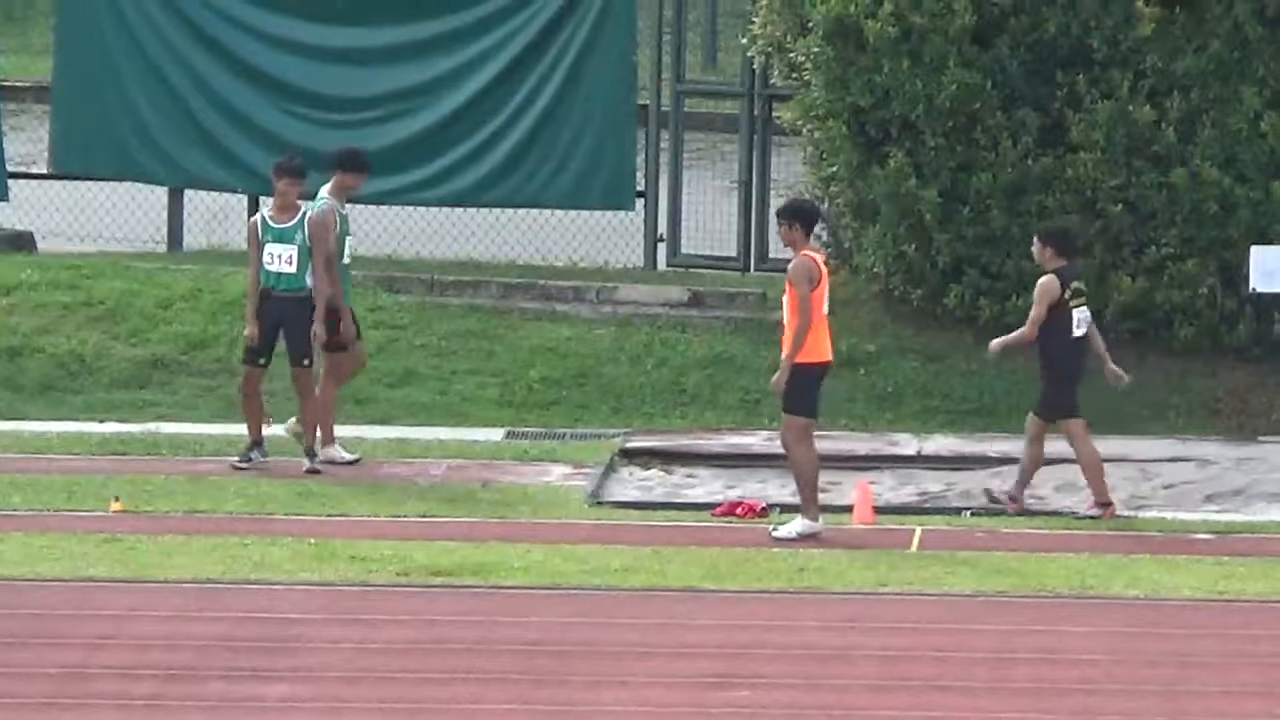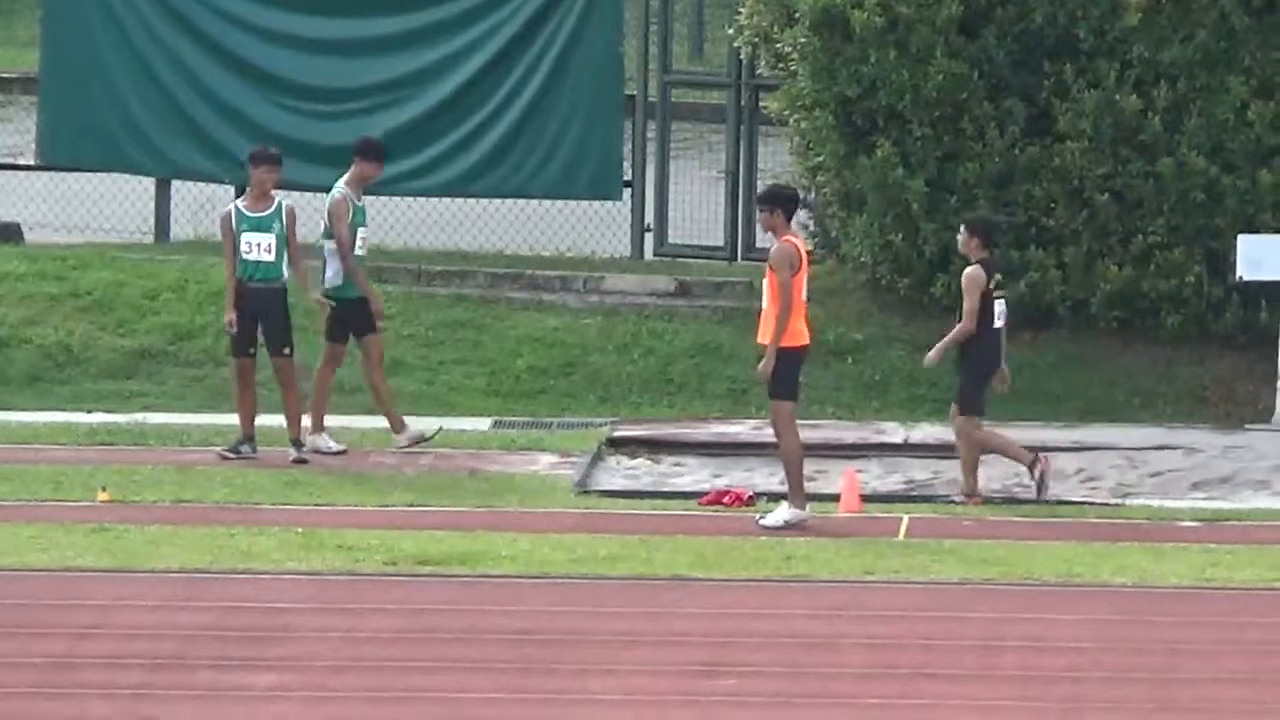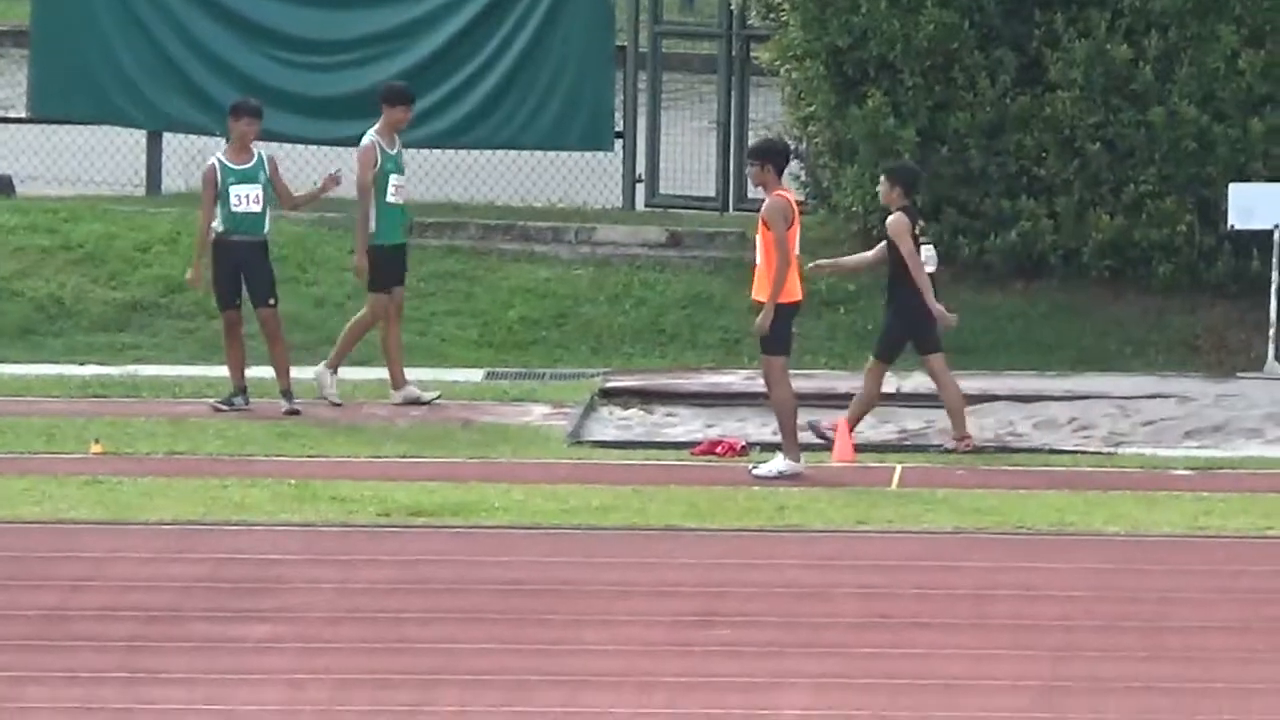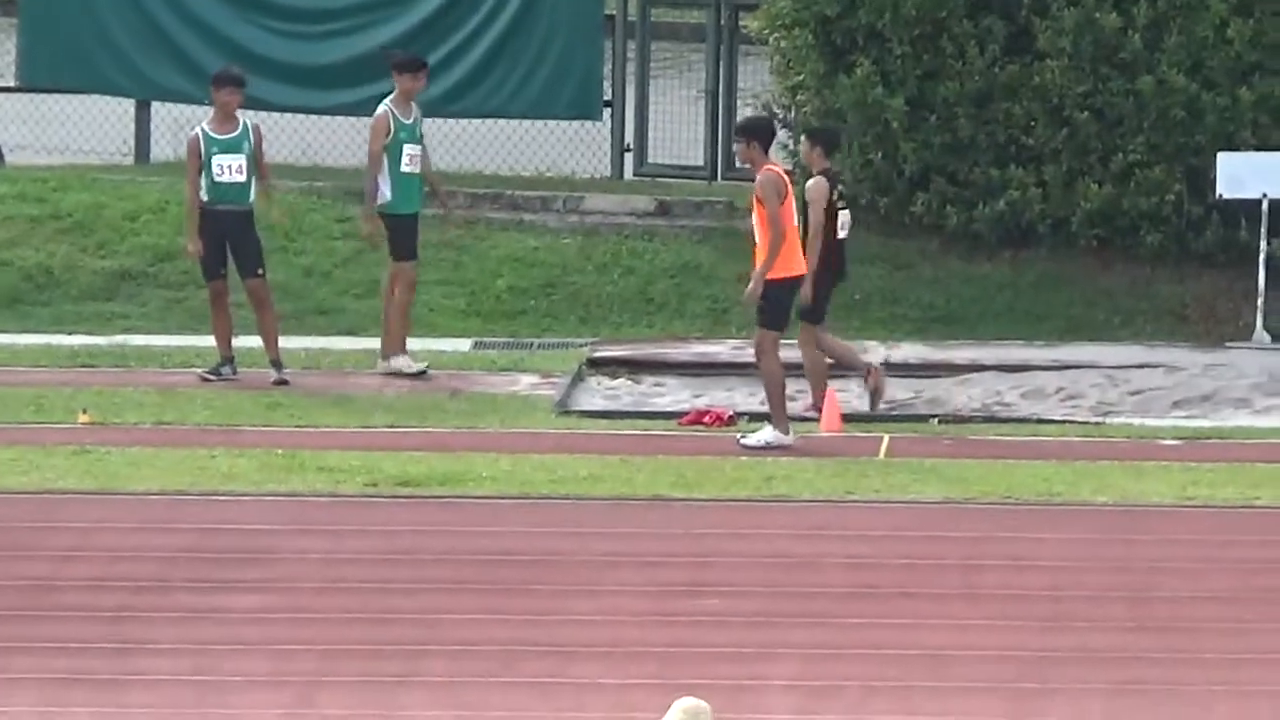
dt=0.3s
person 1, frame 1
left shoulder: (800, 264)
right shoulder: (814, 261)
left elbow: (804, 321)
left wrist: (784, 367)
left hip: (805, 361)
right hip: (814, 359)
left knee: (792, 439)
right knee: (802, 439)
left ankle: (810, 516)
right ankle: (809, 514)
person 1, frame 2
left shoulder: (781, 250)
right shoulder: (793, 247)
left elbow: (786, 306)
left wrist: (770, 355)
left hip: (785, 347)
right hip: (789, 345)
left knee: (784, 425)
right knee: (783, 425)
left ankle: (797, 505)
right ankle: (795, 501)
person 1, frame 3
left shoulder: (774, 205)
right shoulder: (783, 201)
left elbow: (783, 261)
left wrist: (768, 309)
left hip: (778, 302)
right hip: (780, 300)
left knee: (776, 378)
right knee: (775, 378)
left ankle: (791, 457)
right ankle: (789, 453)
person 1, frame 4
left shoulder: (767, 179)
right shoulder: (772, 176)
left elbow: (778, 234)
left wrist: (757, 280)
right wrist: (759, 276)
left hip: (782, 275)
right hip: (783, 274)
left knee: (764, 349)
right knee: (766, 349)
left ankle: (779, 429)
right ankle: (778, 424)
person 2, frame 1
left shoulder: (338, 204)
right shoulder: (325, 209)
right elbow: (328, 265)
right wrist: (344, 314)
left hip: (338, 299)
right hip: (329, 302)
left knee: (357, 361)
right knee: (334, 370)
left ankle: (303, 421)
right ankle: (327, 444)
person 2, frame 2
left shoulder: (358, 195)
right shoulder: (340, 199)
right elbow: (346, 253)
right wrist: (371, 294)
left hip: (358, 292)
right hip: (343, 291)
left knee: (376, 357)
right knee: (332, 360)
left ankle: (400, 431)
right ankle: (315, 433)
person 2, frame 3
left shoulder: (397, 143)
right shoulder: (370, 146)
right elbow: (363, 200)
right wrist: (361, 250)
left hip: (397, 239)
right hip: (377, 240)
left knee: (394, 310)
right knee: (375, 311)
left ankle: (400, 386)
right ankle: (328, 368)
person 2, frame 4
left shoulder: (415, 113)
right shoulder: (383, 117)
right elbow: (372, 169)
left wrist: (444, 201)
right wrist: (370, 216)
left hip: (412, 207)
right hip: (394, 209)
left knee: (397, 280)
right knee: (407, 277)
left ankle: (389, 352)
right ankle: (398, 353)
person 3, frame 1
left shoulder: (310, 222)
right shoulder: (257, 223)
right elbow: (254, 272)
right wrist: (250, 319)
left hip: (299, 305)
right hip: (268, 303)
left knee: (303, 380)
right knee: (250, 378)
left ankle: (309, 452)
right ankle: (256, 445)
person 3, frame 2
left shoulder: (285, 211)
right shoulder: (232, 213)
left elbow: (294, 258)
right elbow: (229, 262)
left wrist: (310, 293)
right wrist: (230, 307)
left hip: (274, 295)
right hip: (243, 295)
left knee: (285, 369)
right knee: (243, 370)
left ankle: (296, 441)
right ankle: (246, 439)
person 3, frame 3
left shoulder: (266, 162)
right shoulder: (214, 168)
left elbow: (288, 201)
right elbow: (206, 217)
left wrist: (321, 190)
right wrist: (197, 262)
left hip: (256, 247)
right hip: (225, 248)
left knee: (270, 320)
right knee: (231, 322)
left ankle: (287, 393)
right ankle: (239, 392)
person 3, frame 4
left shoulder: (251, 131)
right shoulder: (198, 138)
left elbow: (261, 175)
right elbow: (193, 189)
right wrist: (192, 235)
left hip: (242, 217)
right hip: (211, 218)
left knee: (258, 290)
right knee: (217, 292)
left ankle: (276, 363)
right ankle: (227, 361)
person 4, frame 1
left shoulder: (1047, 283)
right shoulder: (1075, 278)
left elbow: (1031, 331)
right elbow: (1090, 327)
left wrist: (1000, 343)
right wrist: (1108, 364)
left hip: (1058, 370)
right hip: (1071, 365)
left knee: (1078, 436)
right knee: (1033, 429)
left ankle: (1103, 502)
right ankle: (1015, 496)
person 4, frame 2
left shoulder: (973, 273)
right shoulder: (991, 272)
left elbow: (967, 324)
left wrist: (938, 350)
right wrist: (999, 363)
left hip: (977, 361)
right hip: (988, 359)
left knee: (972, 430)
right knee: (959, 420)
left ankle: (1032, 461)
right ankle: (970, 491)
person 4, frame 3
left shoulder: (896, 220)
right shoulder: (912, 219)
left elbow: (915, 264)
right elbow: (874, 256)
left wrist: (932, 303)
right wrist: (832, 264)
left hip: (906, 309)
right hip: (921, 309)
left knee: (874, 371)
right knee: (939, 371)
right ankle: (961, 436)
person 4, frame 4
left shoulder: (816, 184)
right shoulder: (833, 181)
left elbow: (815, 235)
left wrist: (806, 280)
right wrist: (808, 274)
left hip: (818, 272)
right hip: (830, 268)
left knee: (807, 337)
right knee: (815, 334)
left ankle: (819, 405)
right ankle: (866, 370)
